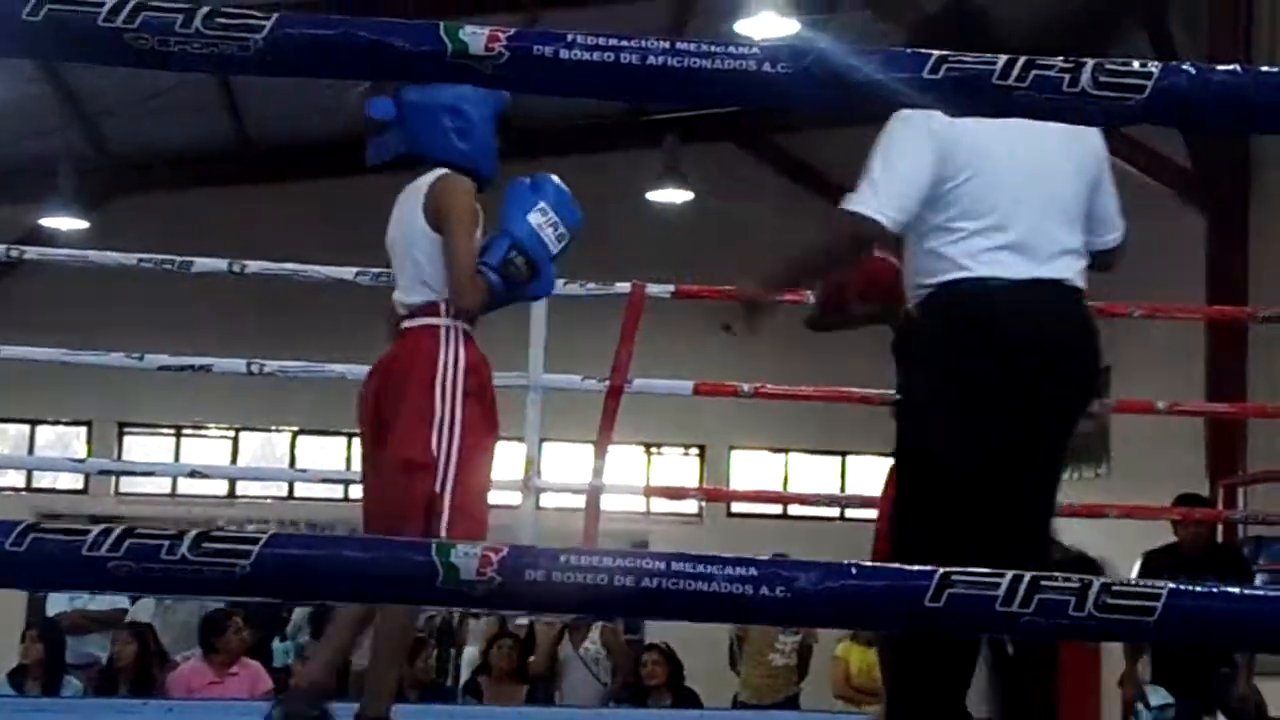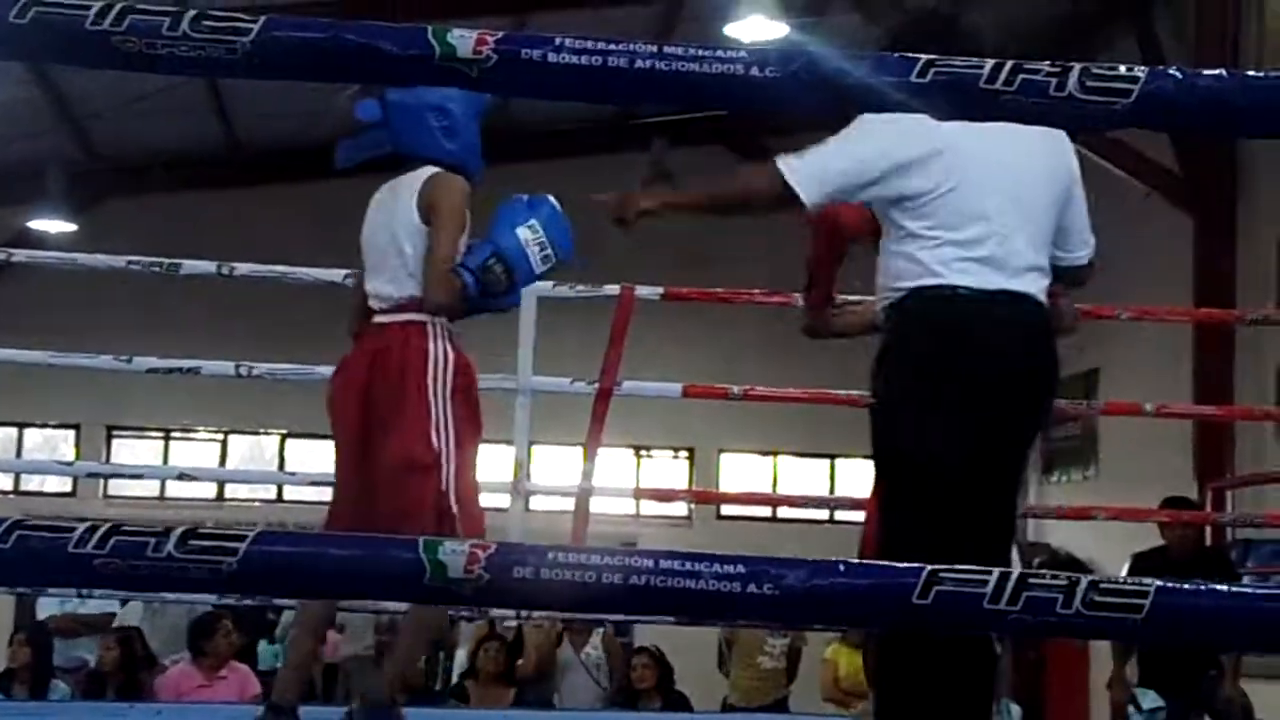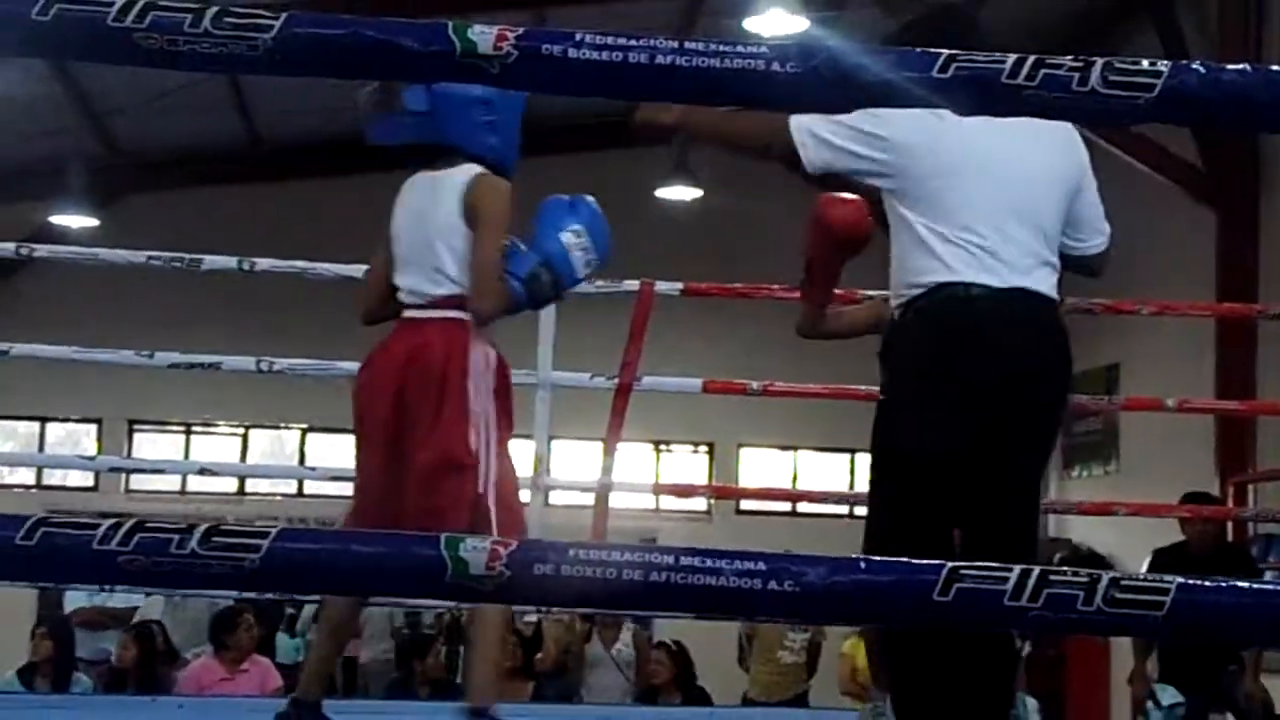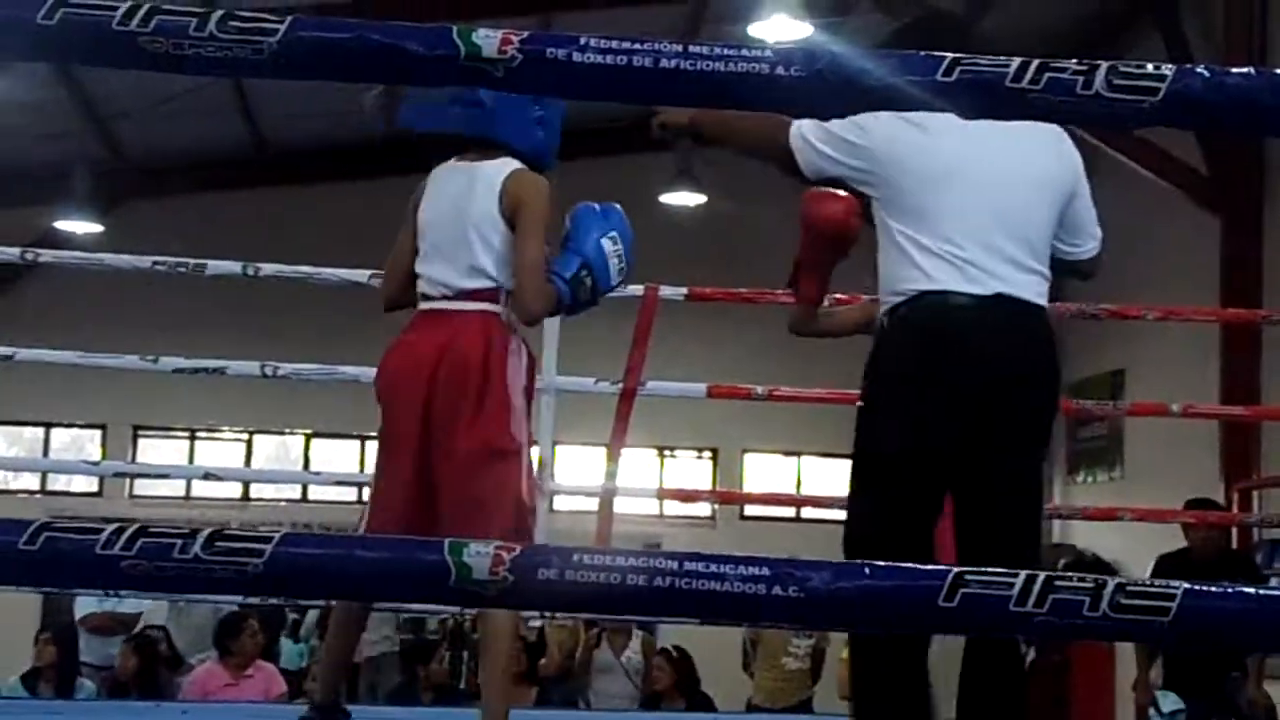
dt=0.2s
person 1, frame 1
left shoulder: (929, 123)
right shoulder: (1078, 128)
left elbow: (865, 225)
right elbow: (1109, 246)
left wrist: (774, 282)
left hip: (969, 330)
right hip: (1064, 331)
left knee: (938, 533)
right knee: (1020, 527)
person 1, frame 2
left shoulder: (896, 131)
right shoulder: (1050, 144)
left elbow: (778, 185)
right elbow: (1076, 266)
left wrist: (664, 200)
left hip: (933, 344)
right hip: (1028, 349)
left knee: (916, 543)
right knee: (979, 546)
person 1, frame 3
left shoulder: (909, 127)
right shoulder: (1059, 136)
left elbow: (779, 137)
right elbow: (1092, 256)
left wrist: (680, 119)
left hip: (944, 335)
right hip: (1036, 339)
left knee: (906, 530)
right knee: (998, 541)
person 1, frame 4
left shoulder: (894, 134)
right shoulder: (1052, 143)
left elbow: (779, 137)
right elbow: (1082, 259)
left wrist: (696, 120)
left hip: (928, 344)
right hip: (1025, 349)
left knee: (885, 545)
right knee: (1002, 557)
person 2, frame 1
left shoulder: (410, 200)
right shoulder: (455, 188)
right elbow: (465, 299)
left wrist: (494, 285)
right wrist: (517, 258)
left hip: (402, 367)
right hip: (439, 366)
left knee: (398, 543)
right knee: (430, 546)
person 2, frame 2
left shoulder: (382, 199)
right shoulder: (446, 186)
right elbow: (440, 295)
right wrist: (497, 268)
left hip: (370, 364)
right hip: (419, 363)
left knee: (348, 543)
right knee: (456, 546)
person 2, frame 3
left shoulder: (408, 191)
right shoulder: (487, 189)
left elbow: (372, 305)
right elbow: (489, 303)
right wrist: (540, 273)
left hip: (395, 360)
right hip: (454, 362)
left knee: (371, 535)
right knee: (486, 542)
person 2, frame 4
left shoulder: (433, 182)
right shoulder: (526, 185)
left elbow: (391, 293)
right elbow: (532, 304)
right wrist: (575, 278)
left hip: (415, 353)
right hip: (480, 355)
left knee: (388, 530)
right knee: (494, 542)
person 3, frame 1
left shoulder: (1230, 561)
right shoulder: (1155, 563)
left wrist: (1244, 678)
right wrist: (1130, 676)
left hip: (1219, 669)
right hip: (1170, 676)
person 3, frame 2
left shoulder: (1217, 564)
right shoulder: (1144, 566)
left wrist: (1230, 680)
right wrist: (1118, 678)
left hip: (1206, 672)
right hip: (1158, 679)
person 3, frame 3
left shoulder: (1238, 560)
right shoulder: (1164, 562)
left wrist: (1251, 676)
right wrist: (1139, 673)
left hip: (1227, 667)
right hip: (1178, 674)
person 3, frame 4
left shoulder: (1242, 567)
right shoulder: (1168, 568)
left wrist: (1254, 682)
right wrist: (1143, 681)
left hip: (1231, 673)
right hip: (1182, 680)
